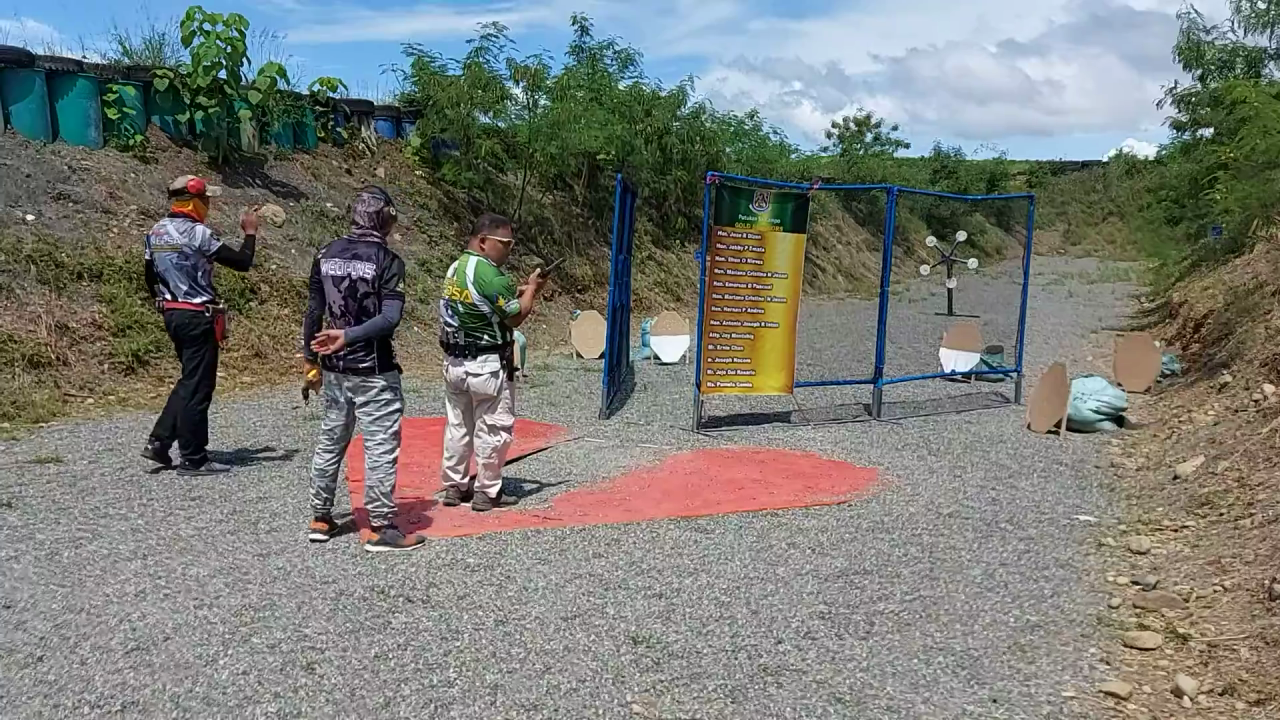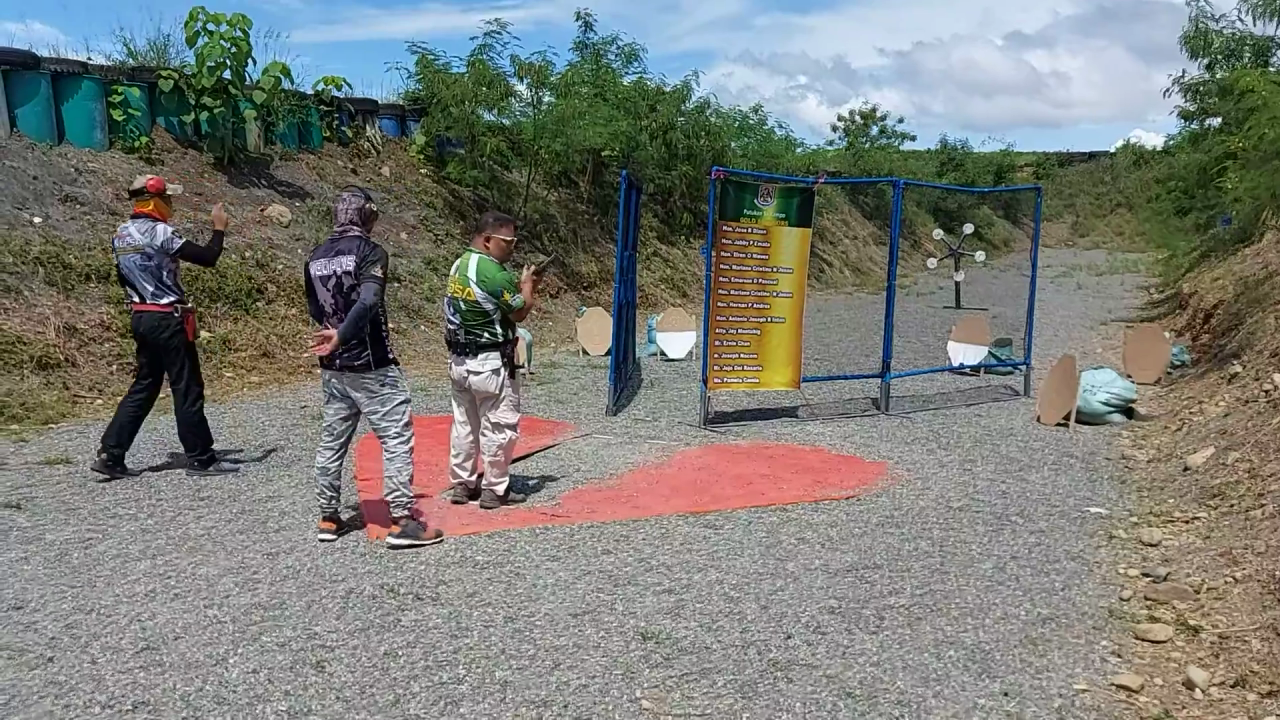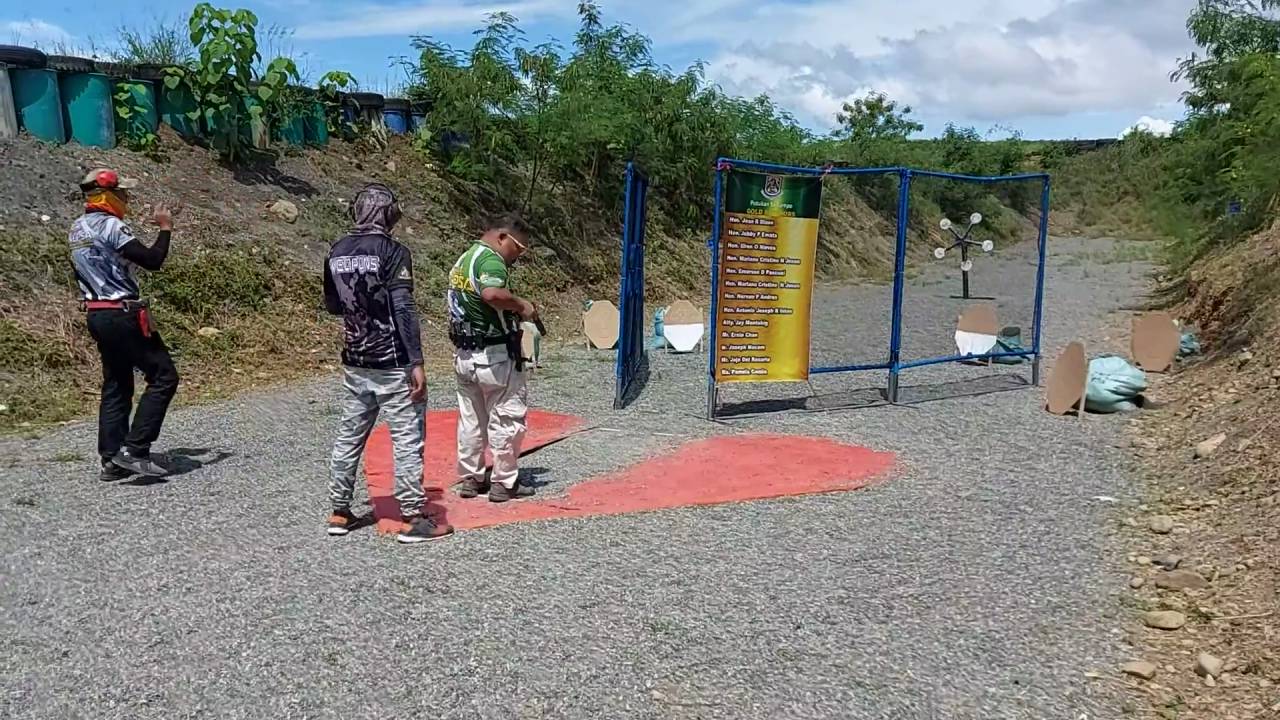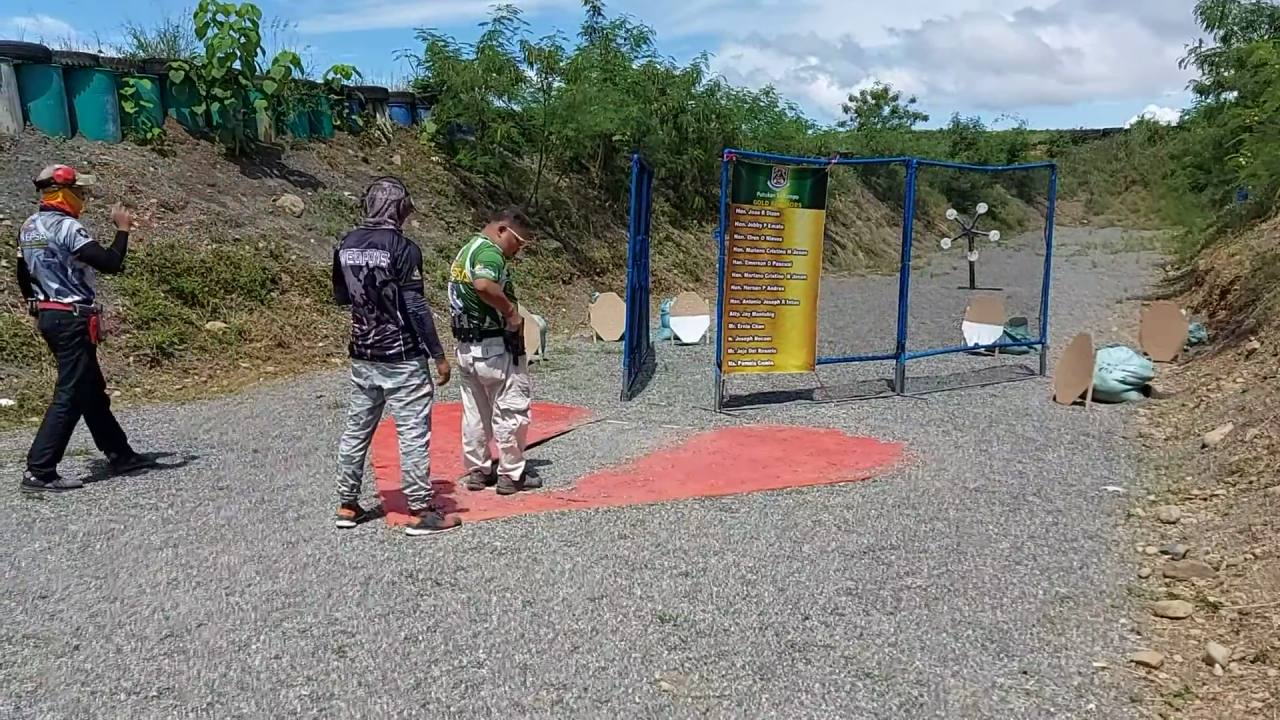
dt=0.4s
person 1, frame 1
left shoulder: (327, 255)
right shoulder: (386, 260)
left elbow: (314, 313)
right elbow: (390, 319)
left wrist: (310, 359)
right wrist: (347, 337)
left hip: (336, 369)
right hip: (374, 370)
left knee: (330, 441)
right knee: (381, 447)
left ankle: (321, 519)
right ankle: (381, 529)
person 1, frame 2
left shoulder: (316, 257)
right shoulder: (369, 252)
left elbow: (315, 313)
right elbow: (367, 302)
right wrist: (342, 337)
left hip: (334, 368)
right hip: (372, 365)
left knee: (332, 440)
right knee: (396, 439)
left ankle: (328, 519)
right ankle: (402, 521)
person 1, frame 3
left shoulder: (336, 253)
right shoulder: (392, 251)
left elbow: (332, 305)
right elbow: (404, 309)
right wrist: (416, 362)
left hip: (355, 361)
right hip: (393, 362)
left knee: (349, 435)
right knee: (408, 438)
left ankle: (339, 512)
right ankle: (413, 519)
person 1, frame 4
left shoulder: (346, 245)
right shoulder: (403, 248)
left elbow: (340, 296)
right elbow: (416, 308)
right wrist: (438, 355)
left hip: (362, 355)
right hip: (402, 356)
left knee: (356, 429)
right knee: (413, 432)
left ankle: (347, 505)
right ankle: (420, 512)
person 2, frame 1
left shoulder: (156, 232)
right shoulder: (197, 233)
left elbow: (150, 277)
right elbow: (241, 262)
right wrist: (250, 233)
left hip: (173, 315)
right hip: (198, 317)
left knee: (190, 381)
right knee: (198, 388)
left ankle: (158, 441)
right ankle: (193, 460)
person 2, frame 2
left shoulder: (121, 235)
right shoulder: (158, 232)
right elbow: (206, 259)
right wrist: (219, 228)
left hip: (140, 319)
right hip: (167, 320)
left knee: (143, 388)
right knee: (188, 389)
left ankle: (108, 455)
right ankle: (201, 459)
person 2, frame 3
left shoulder: (77, 229)
right shoulder: (110, 226)
right elbow: (153, 260)
right wrist: (165, 229)
left hip: (96, 316)
right hip: (123, 314)
left knee: (116, 388)
right knee: (163, 376)
left ankle: (114, 460)
right ankle: (133, 449)
person 2, frame 4
left shoulder: (29, 227)
right shoulder: (67, 227)
left elbow: (22, 275)
right elbow: (110, 263)
left wrist: (38, 310)
right wrist: (123, 229)
left hip: (48, 316)
right hip: (72, 318)
left knee: (91, 388)
right knee: (71, 395)
left ankle: (119, 455)
right ankle: (39, 470)
person 3, frame 1
left shoulder: (456, 268)
right shoulder: (490, 274)
right elbow: (515, 317)
left wrist: (515, 293)
right wrist: (531, 290)
left hip: (454, 361)
right hip: (486, 364)
left knee: (458, 426)
right knee: (493, 429)
left ankle: (454, 487)
right ankle: (487, 493)
person 3, frame 2
left shoulder: (459, 265)
right shoulder: (492, 271)
right elbow: (520, 312)
left wrist: (518, 286)
right wrist: (527, 285)
left hip: (459, 359)
right hip: (490, 361)
left knee: (464, 425)
right knee: (499, 426)
left ankle: (461, 485)
right ankle: (495, 490)
person 3, frame 3
left shoulder: (465, 259)
right shoulder: (491, 260)
right elbow: (491, 294)
left wrist: (511, 310)
right wrist: (521, 305)
left hip: (464, 353)
right hip: (495, 354)
left knee: (471, 419)
right knee: (507, 419)
left ankle: (470, 478)
right ankle: (504, 483)
person 3, frame 4
left shoulder: (466, 250)
right shoulder: (488, 251)
right elbow: (484, 286)
left wrist: (504, 311)
right wrist: (511, 311)
left hip: (466, 346)
right hip: (495, 346)
left knee: (475, 412)
right knee: (512, 411)
left ankle: (477, 471)
right ankle: (511, 475)
